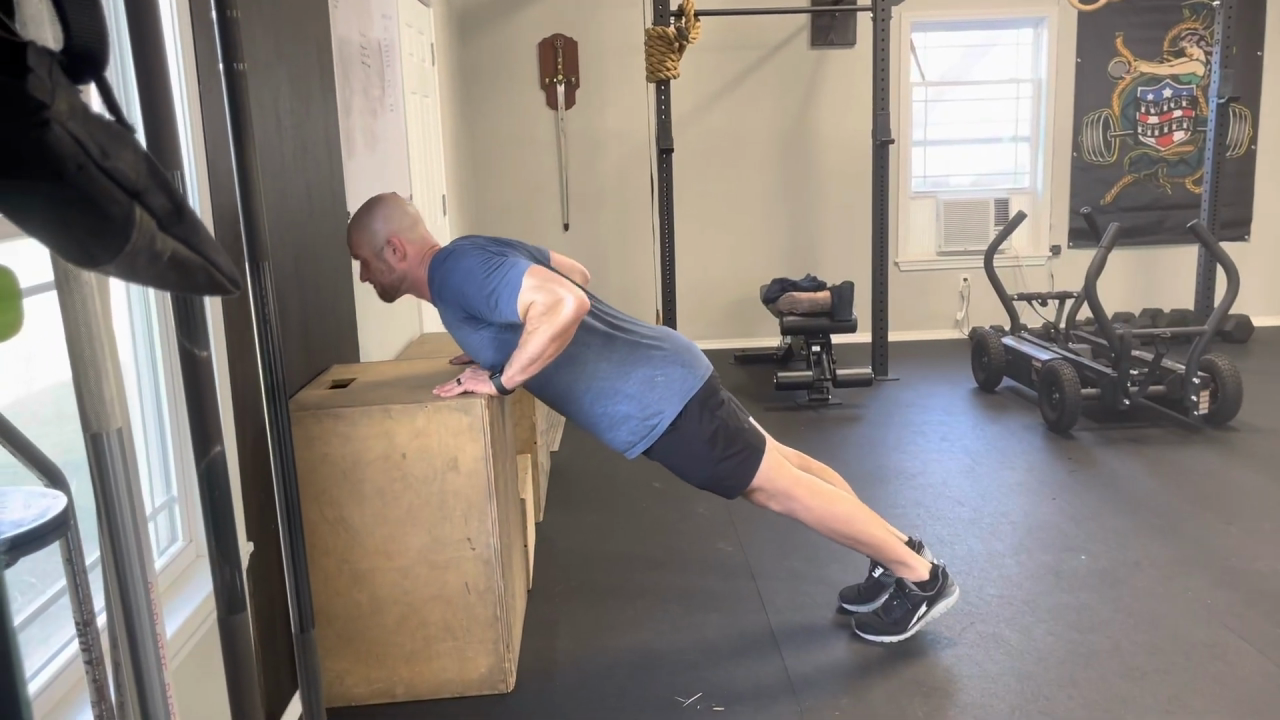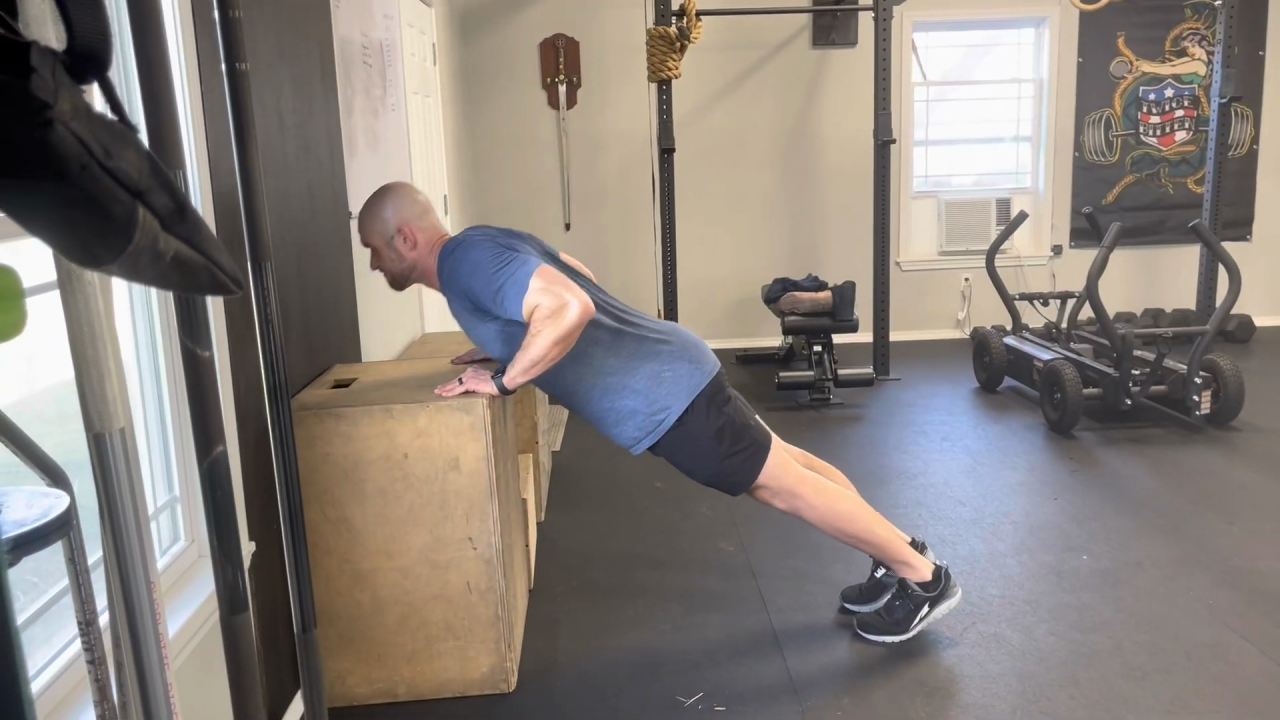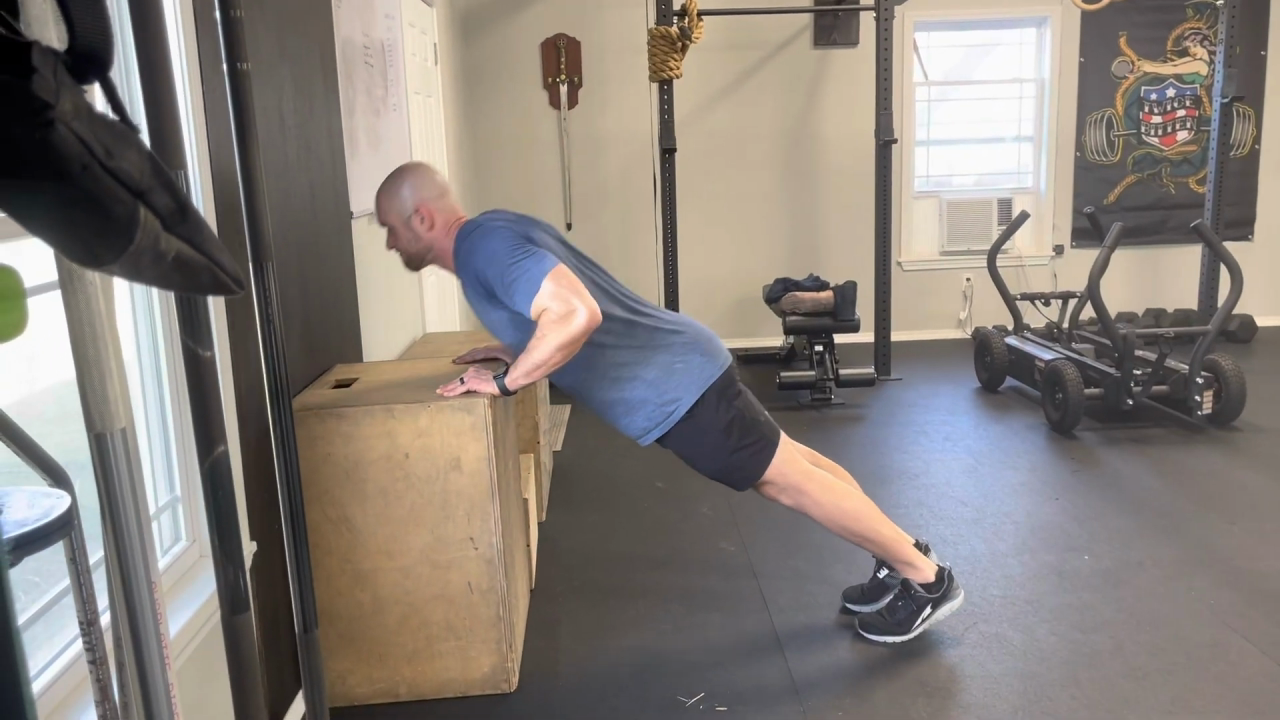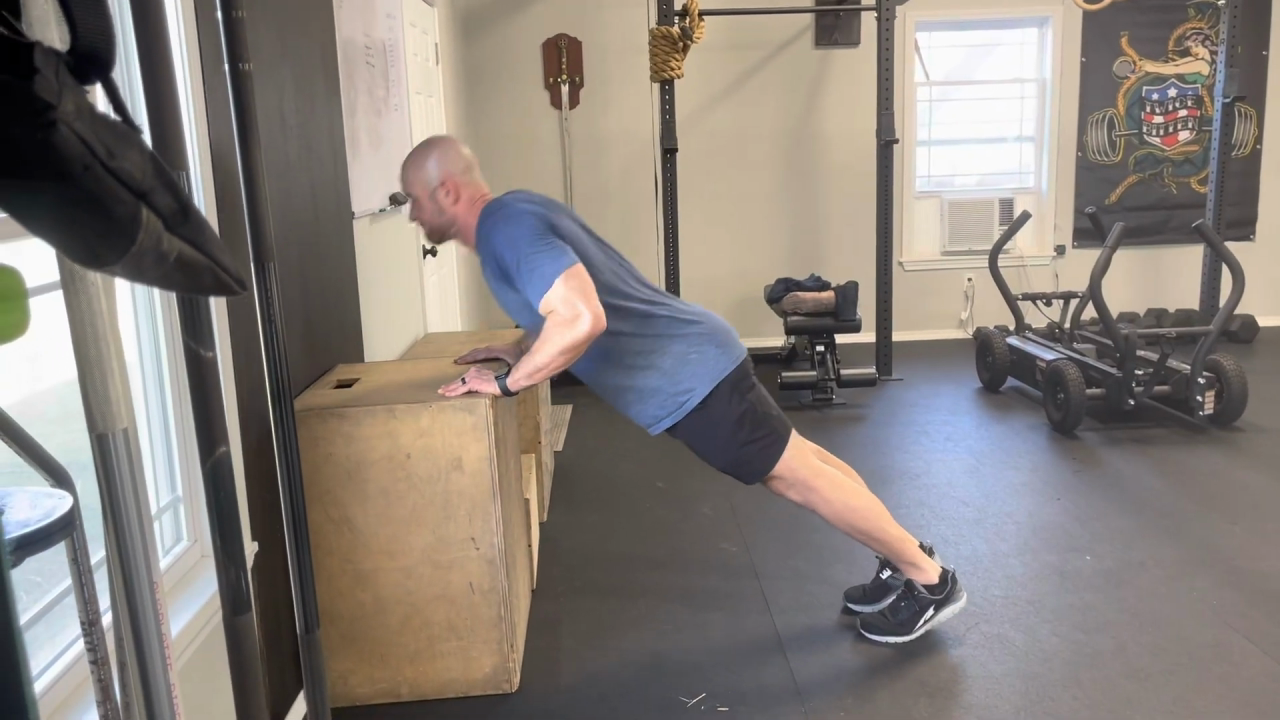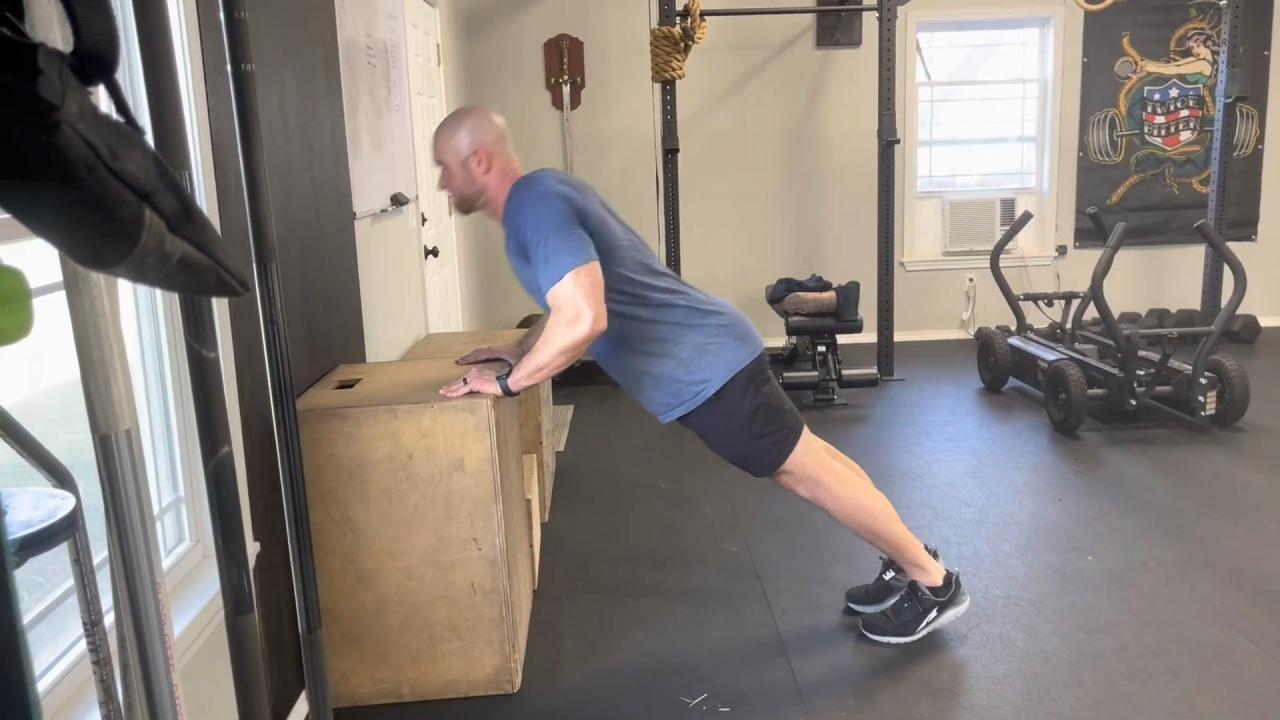
dt=0.1s
person 1, frame 1
left shoulder: (458, 270)
right shoulder: (472, 254)
left elbow: (566, 305)
right elbow: (578, 272)
left wrist: (500, 379)
right wrist: (498, 349)
left hip: (657, 401)
right hip: (662, 375)
left knee: (781, 486)
right knee: (777, 466)
left ankle: (920, 576)
right ankle: (897, 554)
person 1, frame 2
left shoulder: (466, 262)
right shoulder: (482, 244)
left elbow: (572, 308)
left wrist: (502, 379)
right wrist: (502, 345)
left hip: (664, 397)
right hip: (671, 370)
left knee: (786, 484)
right knee: (782, 465)
left ankle: (922, 576)
right ankle: (898, 555)
person 1, frame 3
left shoulder: (483, 247)
right shoulder: (496, 229)
left elbow: (579, 317)
left wrist: (505, 381)
right wrist: (511, 349)
left hip: (672, 388)
right hip: (678, 365)
left knee: (794, 480)
right knee: (791, 463)
left ankle: (926, 580)
right ankle: (902, 556)
person 1, frame 4
left shoulder: (506, 229)
right shoulder: (517, 209)
left elbow: (584, 321)
left wrist: (506, 381)
right wrist: (516, 349)
left hip: (688, 380)
right hip: (695, 355)
left knee: (802, 477)
right knee: (800, 463)
left ankle: (928, 581)
right ankle: (905, 561)
person 1, frame 5
left shoulder: (532, 208)
right shoulder: (546, 191)
left elbow: (583, 322)
left wrist: (509, 382)
right wrist: (521, 349)
left hip: (701, 370)
right hip: (709, 354)
left knee: (810, 473)
right knee: (811, 462)
left ankle: (934, 583)
right ankle: (909, 564)
